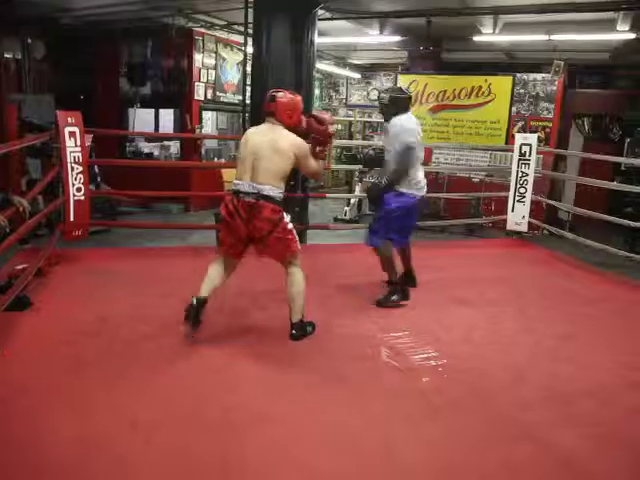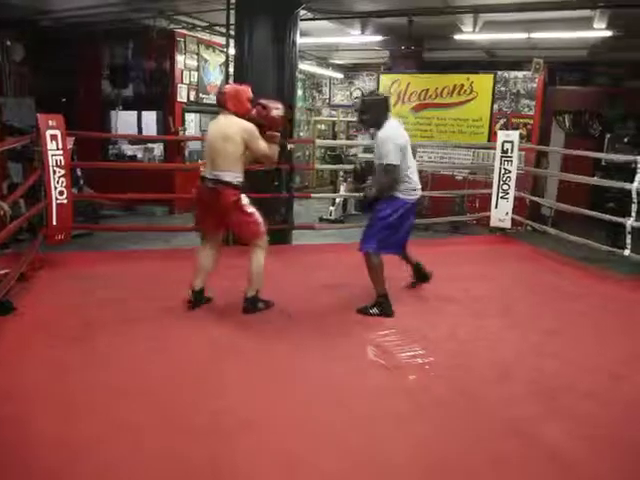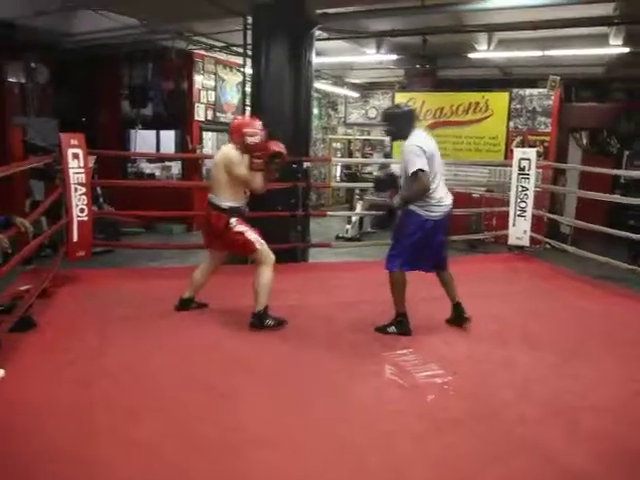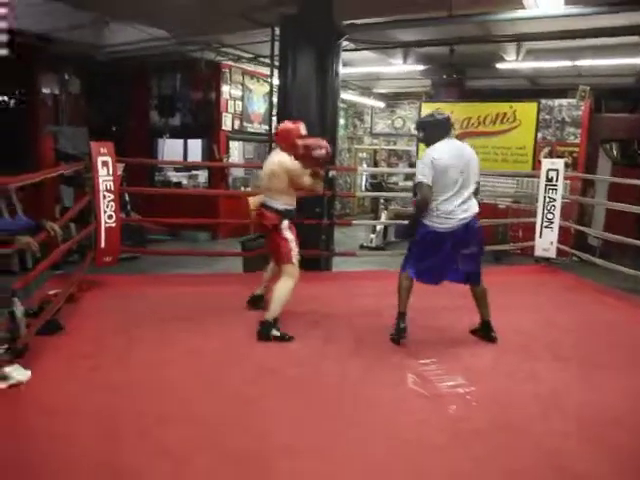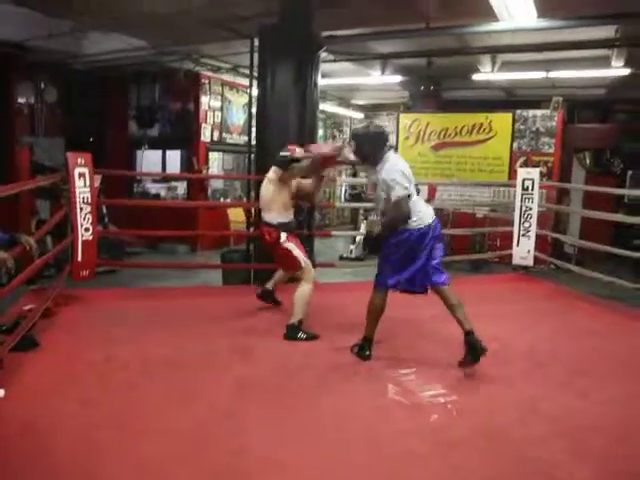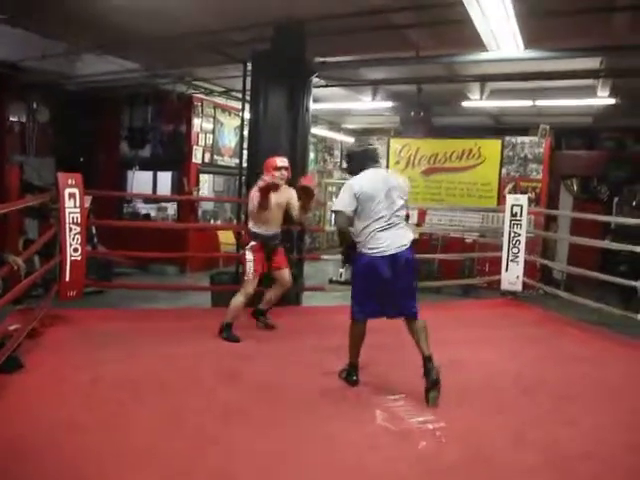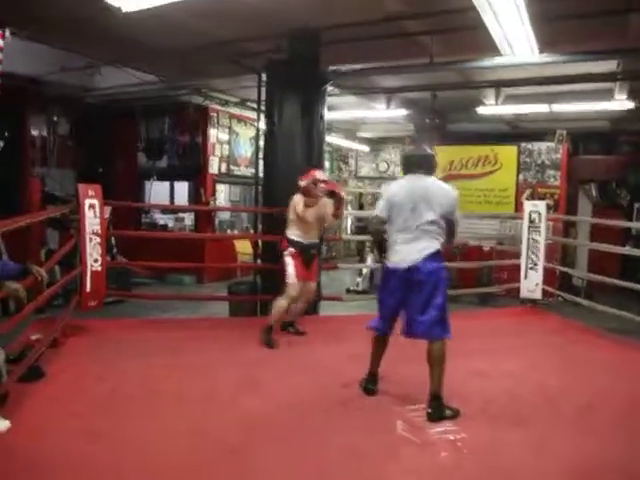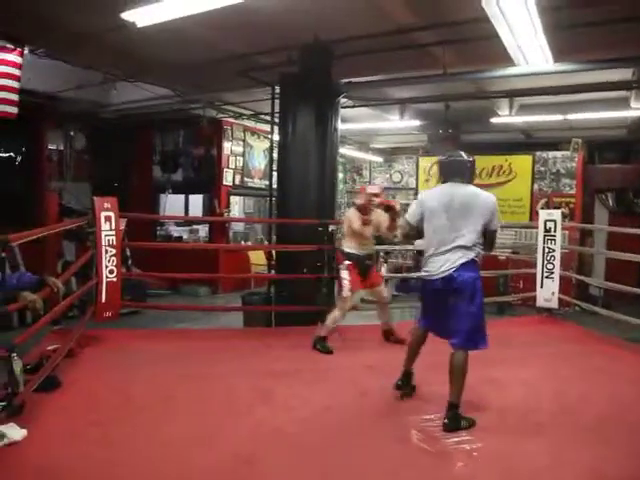
dt=0.4s
person 1, frame 1
left shoulder: (400, 124)
right shoulder: (402, 122)
left elbow: (406, 161)
left wrist: (384, 183)
left hip: (402, 191)
right hip: (403, 189)
left knee: (379, 237)
right knee: (396, 234)
left ankle: (397, 288)
right ankle: (408, 275)
person 1, frame 2
left shoulder: (386, 135)
right shoulder: (391, 126)
left elbow: (392, 177)
left wrist: (372, 193)
left hip: (398, 196)
right hip: (407, 193)
left knee: (371, 246)
right knee: (394, 239)
left ankle: (383, 302)
right ankle: (418, 270)
person 1, frame 3
left shoulder: (412, 145)
right shoulder: (421, 138)
left elbow: (422, 185)
left wrist: (397, 201)
right wrist: (397, 185)
left hip: (422, 213)
right hip: (438, 211)
left knee: (396, 263)
right knee: (438, 263)
left ankle: (401, 321)
right ankle: (457, 310)
person 1, frame 4
left shoulder: (430, 156)
right shoulder: (470, 152)
left elbow: (424, 198)
left wrist: (414, 220)
left hip: (437, 225)
right hip: (468, 222)
left knee: (409, 270)
right knee: (474, 277)
left ankle: (401, 323)
right ankle: (486, 326)
person 1, frame 5
left shoulder: (389, 171)
right shoulder: (386, 159)
left elbow: (402, 212)
left wrist: (380, 231)
left hip: (408, 232)
right hip: (428, 225)
left knee: (381, 287)
right knee: (440, 284)
left ankle: (366, 344)
right ankle: (471, 339)
person 1, frame 6
left shoulder: (354, 184)
right shoulder: (400, 180)
left elbow: (342, 224)
left wrist: (348, 244)
left hip: (371, 255)
right hip: (402, 251)
left knee: (359, 314)
right knee: (410, 313)
left ankle: (352, 369)
right ankle: (427, 364)
person 1, frame 7
left shoulder: (393, 189)
right shoulder: (447, 192)
left elbow: (375, 229)
right elbow: (450, 235)
left hip: (396, 265)
right hip: (429, 264)
left knee: (384, 325)
right knee: (435, 333)
left ankle: (371, 379)
right ankle: (435, 402)
person 1, frame 8
left shoulder: (427, 196)
right shoulder: (486, 199)
left elbow: (405, 231)
right elbow: (489, 244)
left hip: (431, 272)
right hip: (464, 273)
left knee: (424, 323)
right knee: (462, 343)
left ankle: (406, 376)
right ankle: (452, 413)
person 2, frame 1
left shoulder: (249, 134)
right shoulder: (296, 143)
right elbow: (316, 173)
right wrist: (321, 144)
left hip: (238, 204)
right hip: (268, 210)
left knee: (226, 261)
right knee: (293, 264)
left ankle: (199, 301)
right ankle: (298, 324)
person 2, frame 2
left shoulder: (213, 126)
right shoulder: (245, 127)
right elbow: (270, 157)
left wrist: (261, 127)
right wrist: (273, 129)
left hip: (207, 189)
right hip: (230, 194)
left knee: (211, 242)
right knee: (259, 243)
left ankle: (197, 293)
right ankle: (252, 298)
person 2, frame 3
left shoulder: (239, 155)
right shoulder: (231, 154)
left elbow: (257, 187)
right elbow: (256, 186)
left wrist: (267, 159)
right wrist: (258, 158)
left hip: (215, 214)
right hip: (227, 218)
left knee: (213, 260)
right knee: (267, 259)
left ankle: (186, 299)
right ankle: (260, 315)
person 2, frame 4
left shoulder: (278, 156)
right shoulder: (288, 163)
left elbow: (299, 182)
right elbow: (316, 188)
left wrist: (311, 164)
right wrist: (317, 165)
left hip: (266, 214)
right hip: (278, 219)
left knee: (280, 258)
right knee: (290, 274)
left ankle: (258, 297)
right ankle: (268, 325)
person 2, frame 5
left shoulder: (293, 179)
right shoulder: (279, 170)
left elbow: (311, 191)
left wrist: (319, 169)
left hip: (278, 229)
right hip: (278, 232)
left knee: (293, 264)
right knee: (308, 277)
left ankle: (267, 289)
right ankle: (294, 327)
person 2, frame 6
left shoulder: (290, 192)
right shoulder: (259, 188)
left elbow: (298, 217)
right elbow: (259, 214)
left wrist: (306, 200)
right wrist: (266, 193)
left hip: (274, 241)
right hip: (256, 242)
left knee: (285, 281)
right knee: (248, 290)
left ankle: (260, 311)
right ankle: (226, 326)
person 2, frame 7
left shoulder: (326, 202)
right shoulder: (299, 199)
left elbow: (331, 223)
right elbow: (307, 218)
left wrist: (338, 204)
right wrist: (308, 196)
left hip: (312, 249)
right hip: (294, 249)
left knee: (309, 293)
right knee: (292, 293)
left ankle: (287, 322)
right ankle: (269, 329)
person 2, frame 8
left shoulder: (379, 214)
right shoulder: (352, 213)
left elbow: (389, 235)
right elbow: (365, 233)
left wrist: (393, 217)
right wrist: (364, 213)
left hip: (368, 260)
right hip: (350, 261)
left knee: (384, 298)
right knee: (345, 305)
left ankle: (388, 332)
right ankle: (320, 339)
